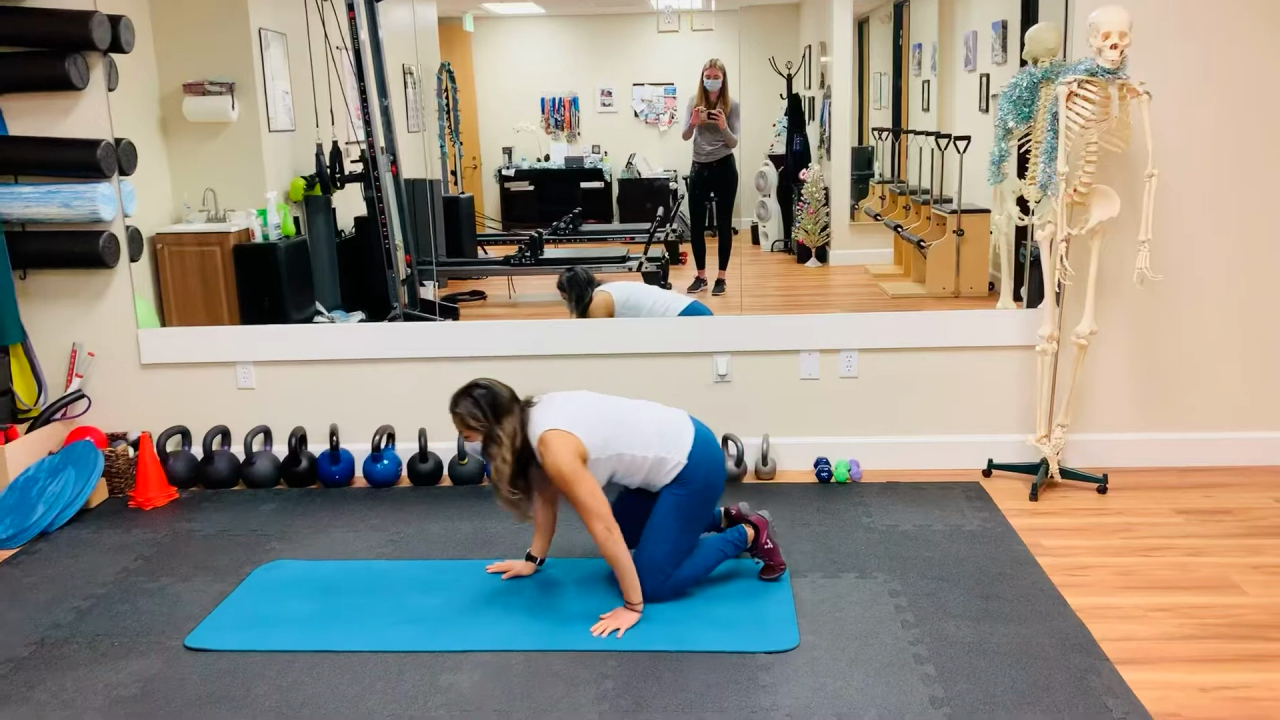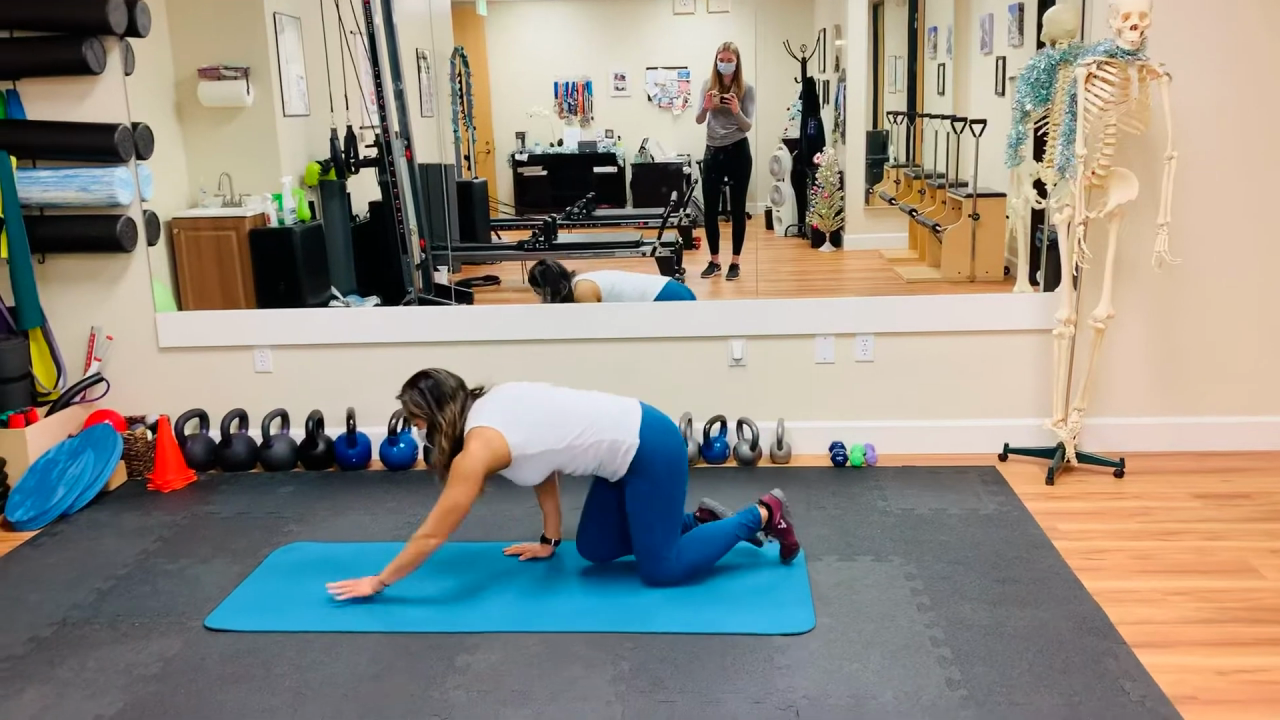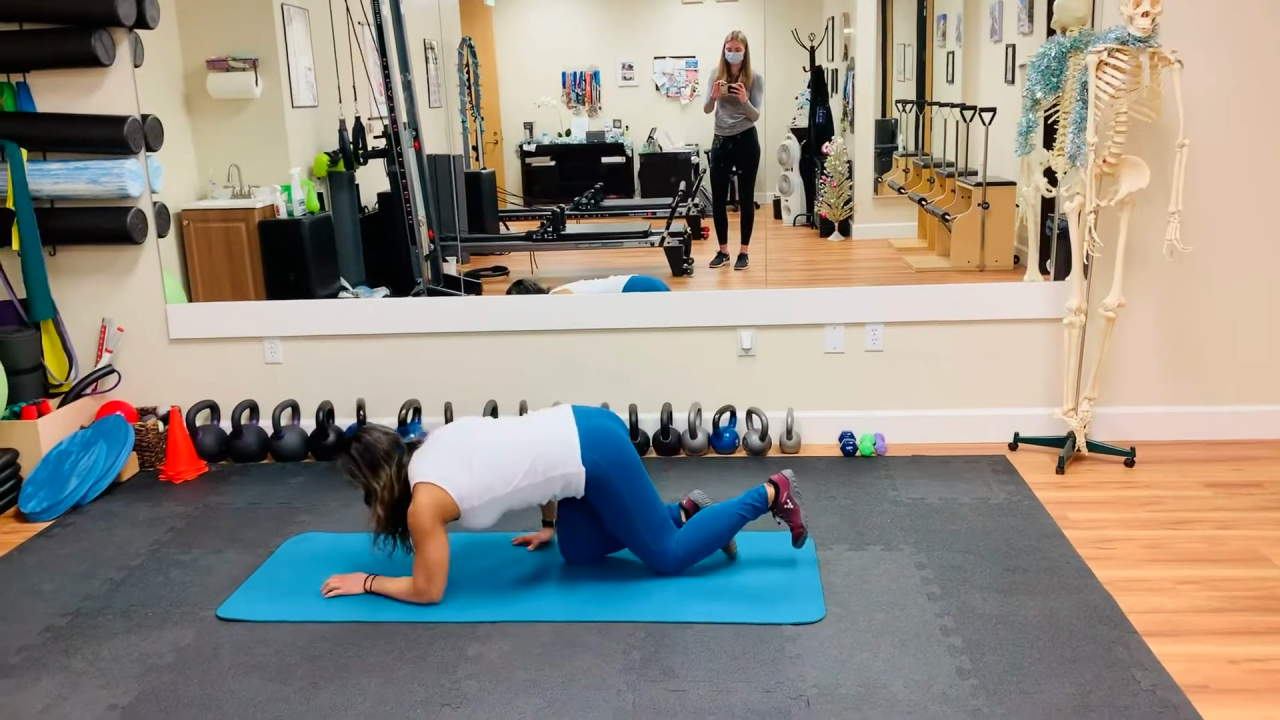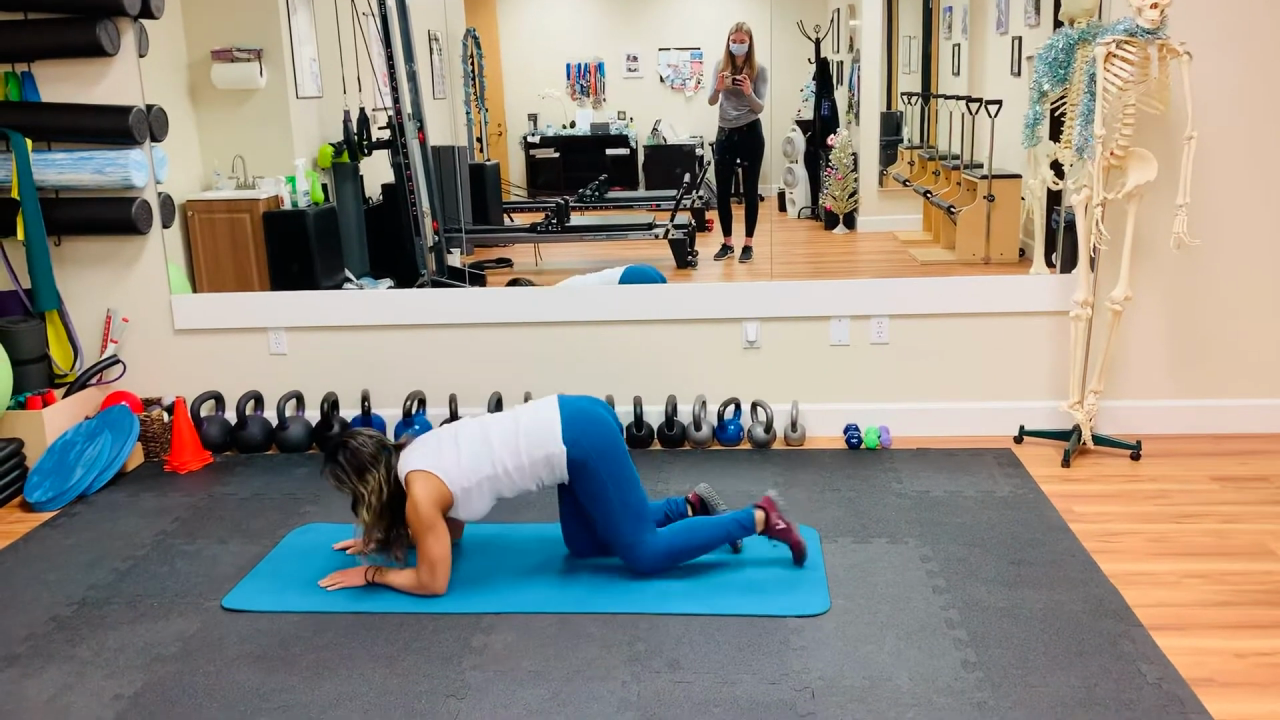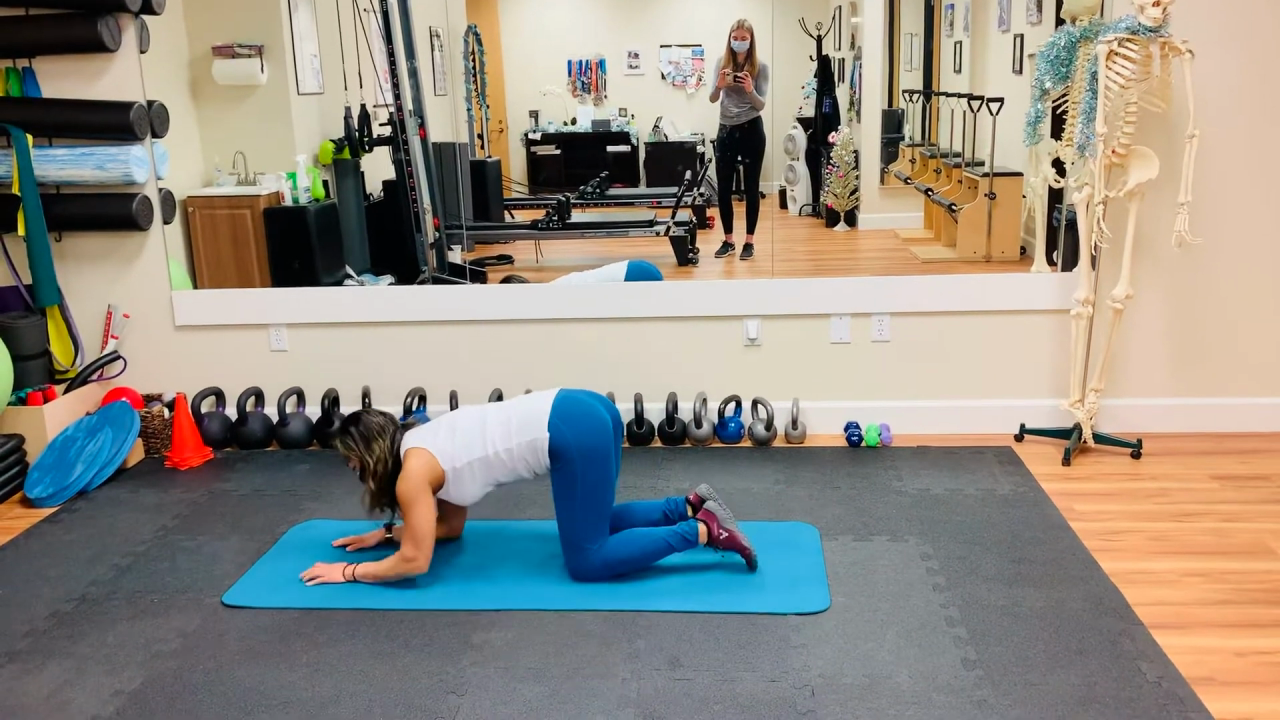
dt=0.5s
person 1, frame 1
left shoulder: (554, 446)
right shoulder: (533, 417)
left elbow: (604, 529)
right elbow: (546, 496)
left wrist: (633, 606)
right wrist: (532, 559)
left hip: (696, 464)
right hip: (674, 447)
left knee: (653, 582)
right knee: (626, 536)
left ankle: (748, 533)
right ankle: (724, 518)
person 1, frame 2
left shoulder: (479, 446)
right shoulder: (492, 403)
left elbow: (432, 535)
left wrist: (377, 582)
right wrist: (549, 541)
left hip: (651, 448)
right hip: (633, 431)
left knee: (661, 569)
right knee: (594, 548)
left ankle: (762, 514)
right ankle: (697, 519)
person 1, frame 3
left shoulder: (425, 500)
right shoulder: (437, 441)
left elbow: (428, 590)
left wrist: (365, 583)
right wrist: (551, 525)
left hip: (597, 456)
right hip: (586, 423)
left knee: (667, 555)
right knee: (578, 551)
left ankle: (770, 494)
right ankle: (684, 510)
person 1, frame 4
left shoulder: (418, 494)
right shoulder: (416, 452)
left elbow: (433, 582)
right elbow: (448, 527)
left wrist: (370, 573)
right wrist: (379, 538)
left hip: (582, 439)
right hip: (577, 416)
left knee: (644, 552)
right knee: (583, 543)
left ankle: (757, 518)
right ankle: (692, 504)
person 1, frame 5
left shoulder: (414, 471)
right shoulder: (427, 447)
left elbow: (415, 561)
right elbow: (450, 527)
left wrist: (349, 572)
right wrist: (386, 533)
left hip: (574, 432)
right hip: (586, 411)
left knee: (587, 561)
right knee: (590, 525)
left ankle: (703, 531)
right ankle: (692, 506)
person 2, frame 1
left shoulder: (732, 105)
right shoulder: (694, 102)
left elbow: (734, 143)
right elbow: (685, 136)
left wrist: (723, 127)
right wrist: (693, 123)
left hip: (724, 168)
right hip: (699, 168)
left knee: (723, 224)
right knee: (696, 224)
left ankle: (721, 277)
right ankle: (701, 276)
person 2, frame 2
left shoulder: (746, 89)
right shoulder: (708, 85)
left elbow: (748, 126)
right elbow: (699, 120)
left wrist: (736, 111)
right wrist: (706, 107)
left hip: (738, 152)
right hip: (713, 152)
left knee: (737, 208)
right knee: (710, 209)
left ankle: (735, 262)
right ankle: (714, 261)
person 2, frame 3
left shoulder: (754, 78)
right shoulder: (716, 74)
left elbow: (756, 116)
right elbow: (707, 110)
left wrist: (744, 100)
right wrist: (714, 96)
left hip: (746, 141)
right hip: (721, 141)
left knee: (745, 198)
right knee: (718, 199)
left ankle: (744, 252)
right ankle: (723, 251)
person 2, frame 4
left shoulder: (759, 69)
right shoulder: (720, 66)
left elbow: (760, 108)
right elbow: (711, 102)
left wrist: (748, 93)
right wrist: (718, 88)
left hip: (750, 133)
right hip: (725, 133)
left knee: (750, 191)
right knee: (722, 191)
left ankle: (748, 244)
right ankle: (727, 243)
person 2, frame 5
left shoulder: (760, 67)
right shoulder: (722, 63)
left elbow: (761, 105)
right elbow: (712, 99)
left wrist: (749, 90)
right wrist: (719, 86)
left hip: (751, 130)
right hip: (726, 130)
left knee: (751, 188)
right knee: (724, 188)
left ankle: (749, 242)
right ankle: (728, 240)
